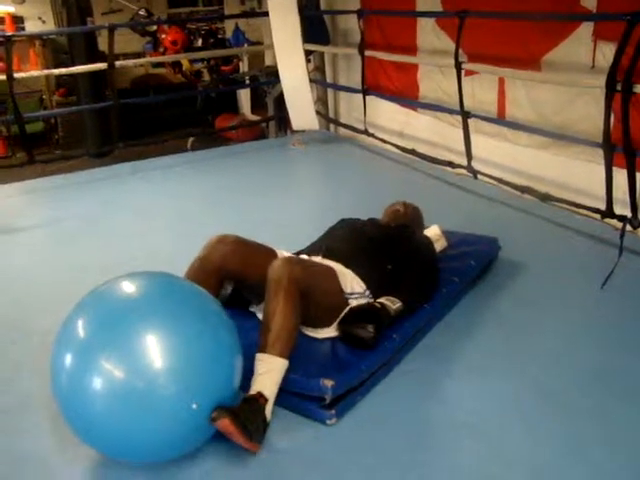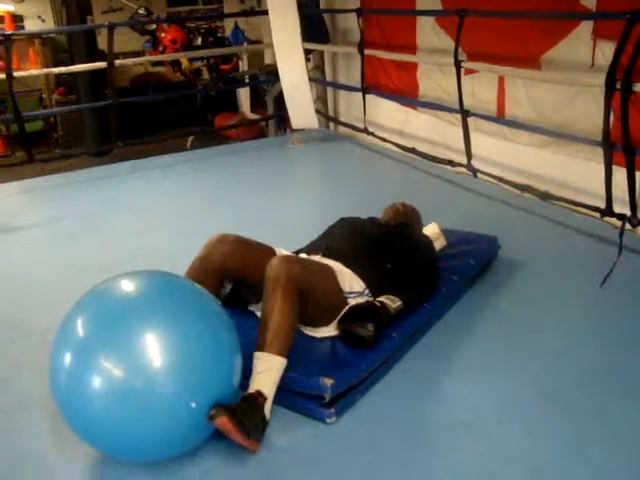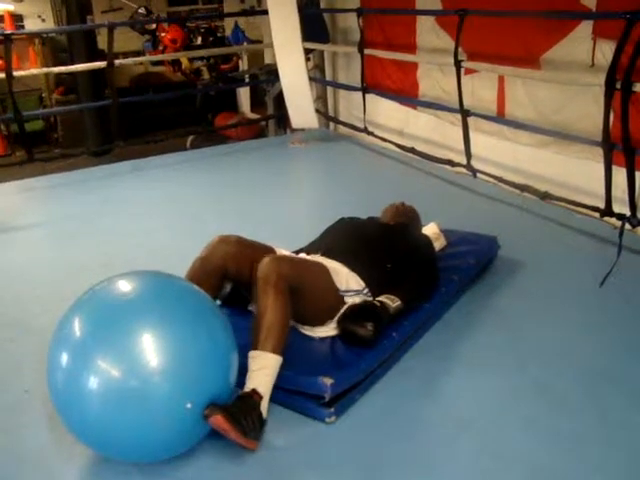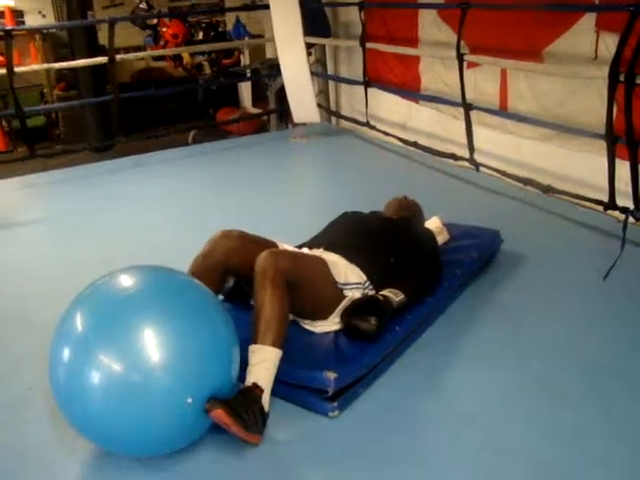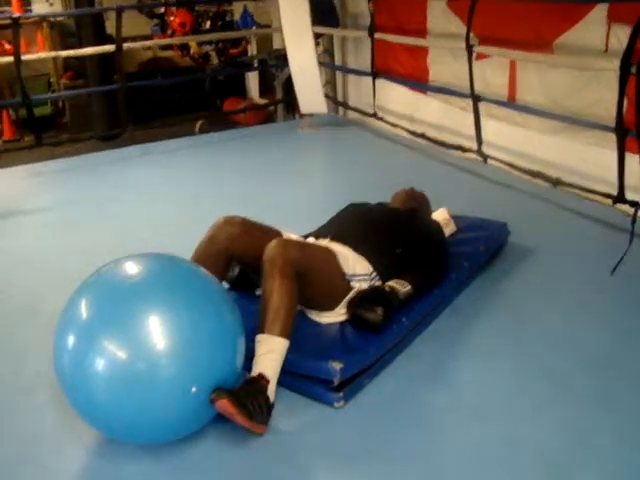
dt=0.2s
person 1, frame 1
left shoulder: (417, 245)
right shoulder: (349, 224)
left elbow: (422, 285)
left wrist: (383, 309)
right wrist: (243, 282)
left hip: (347, 285)
right hip: (301, 268)
left knee: (286, 271)
right knee: (223, 248)
left ankle: (259, 408)
person 1, frame 2
left shoulder: (416, 244)
right shoulder: (350, 223)
left elbow: (422, 283)
left wrist: (383, 308)
right wrist: (245, 280)
left hip: (346, 282)
left knee: (284, 270)
right knee: (223, 247)
left ankle: (257, 407)
person 1, frame 3
left shoulder: (415, 244)
right shoulder: (349, 223)
left elbow: (422, 282)
left wrist: (383, 308)
right wrist: (244, 282)
left hip: (345, 283)
right hip: (299, 268)
left knee: (275, 269)
right knee: (225, 248)
left ankle: (254, 406)
person 1, frame 4
left shoulder: (418, 238)
right shoulder: (352, 217)
left elbow: (425, 276)
left wrist: (385, 302)
right wrist: (243, 277)
left hip: (347, 277)
left knee: (272, 262)
right knee: (227, 243)
left ankle: (256, 400)
person 1, frame 5
left shoulder: (424, 229)
right shoulder: (359, 209)
left elbow: (432, 267)
left wrist: (392, 293)
right wrist: (251, 265)
left hip: (353, 268)
left knee: (282, 252)
right knee: (230, 229)
left ankle: (261, 390)
